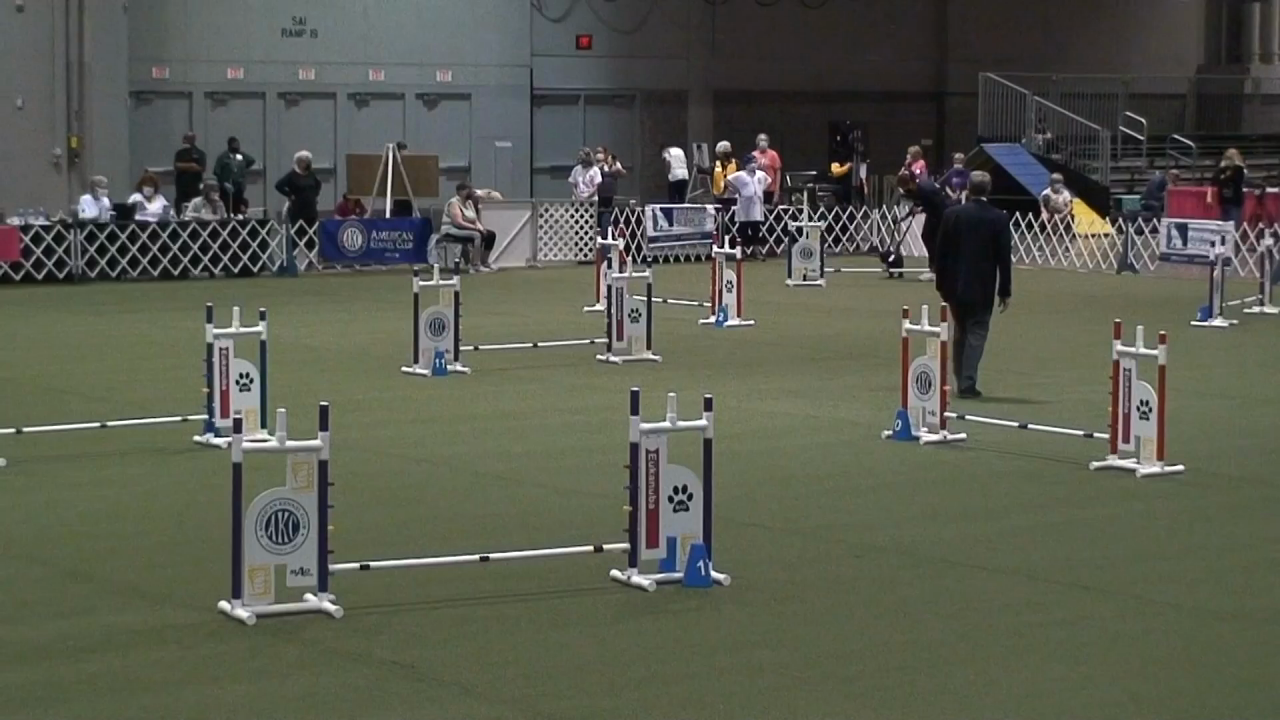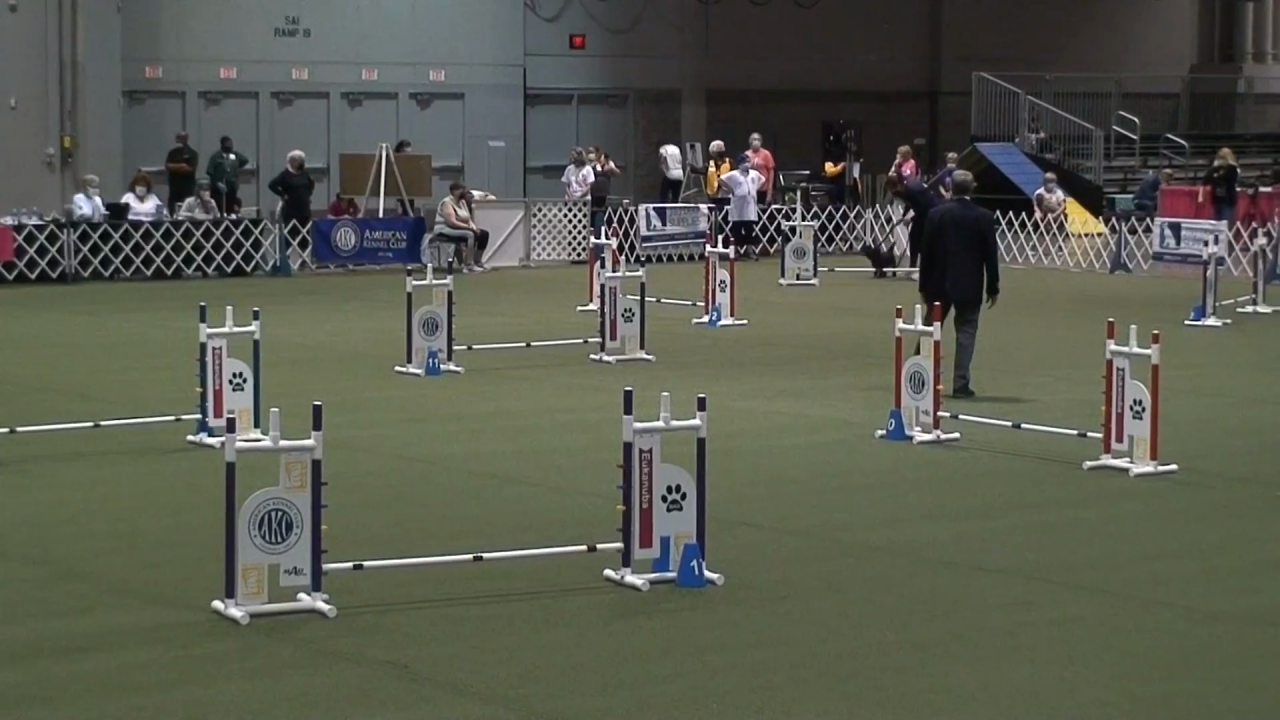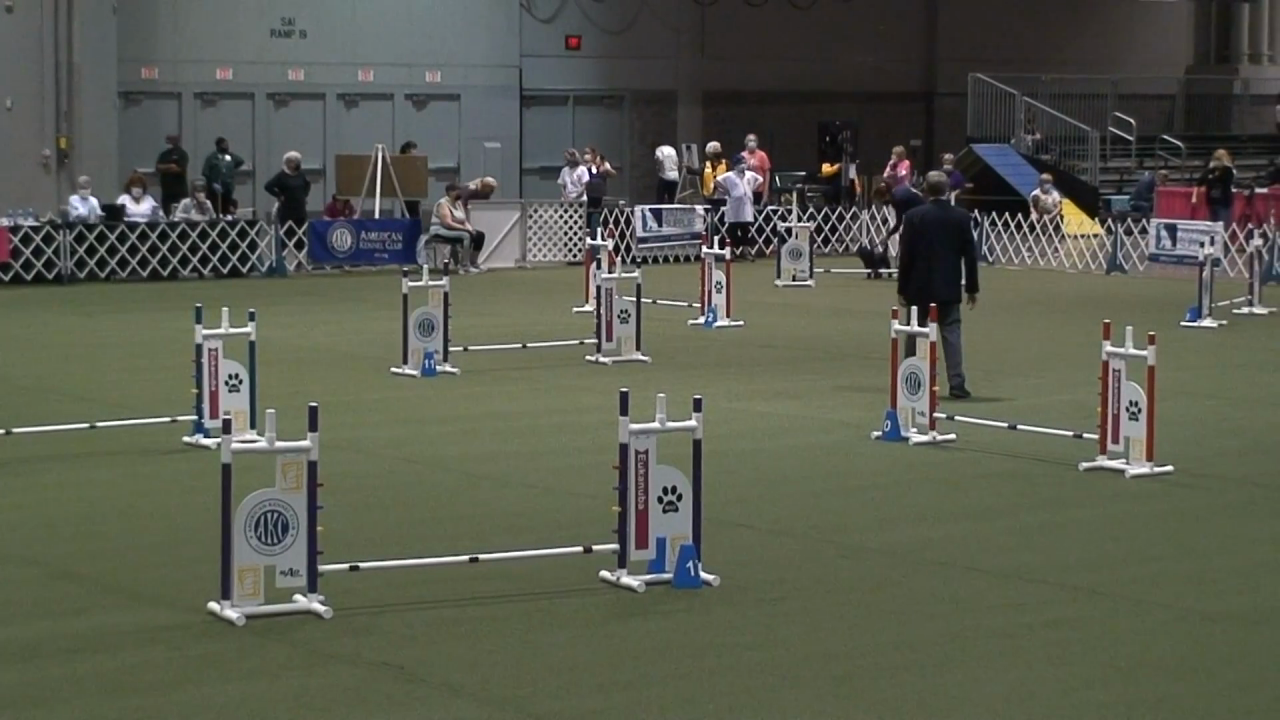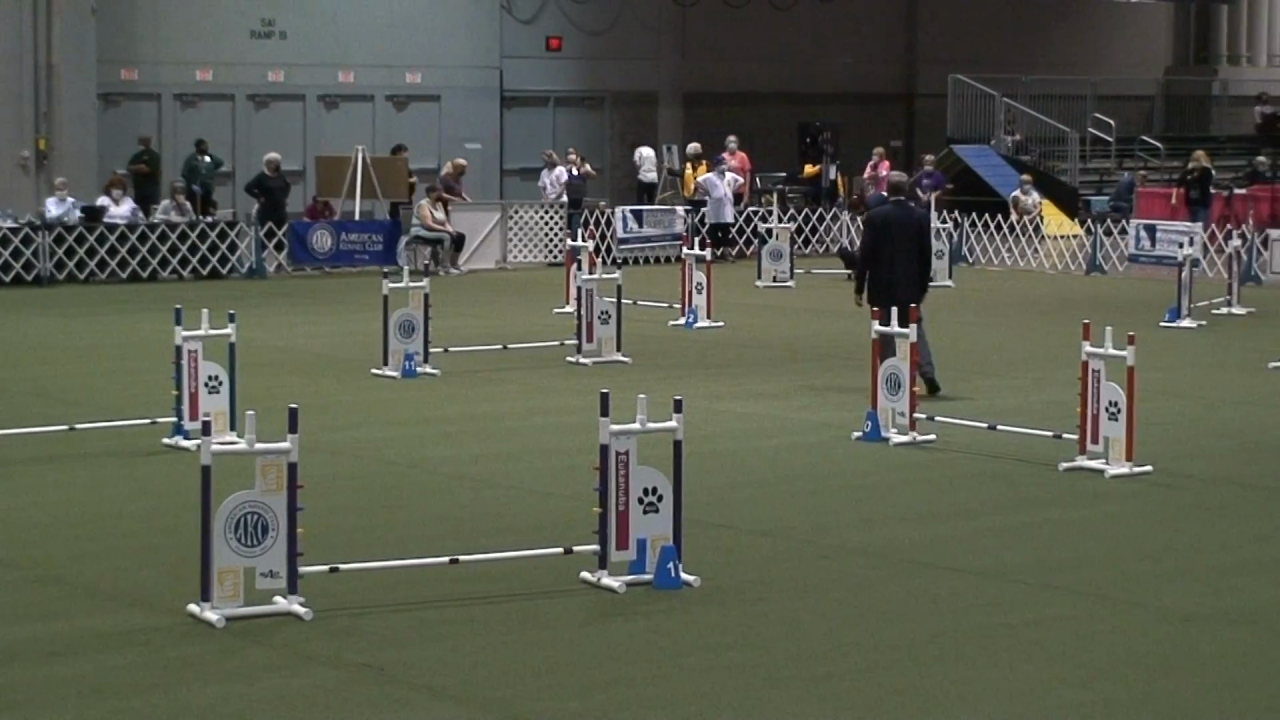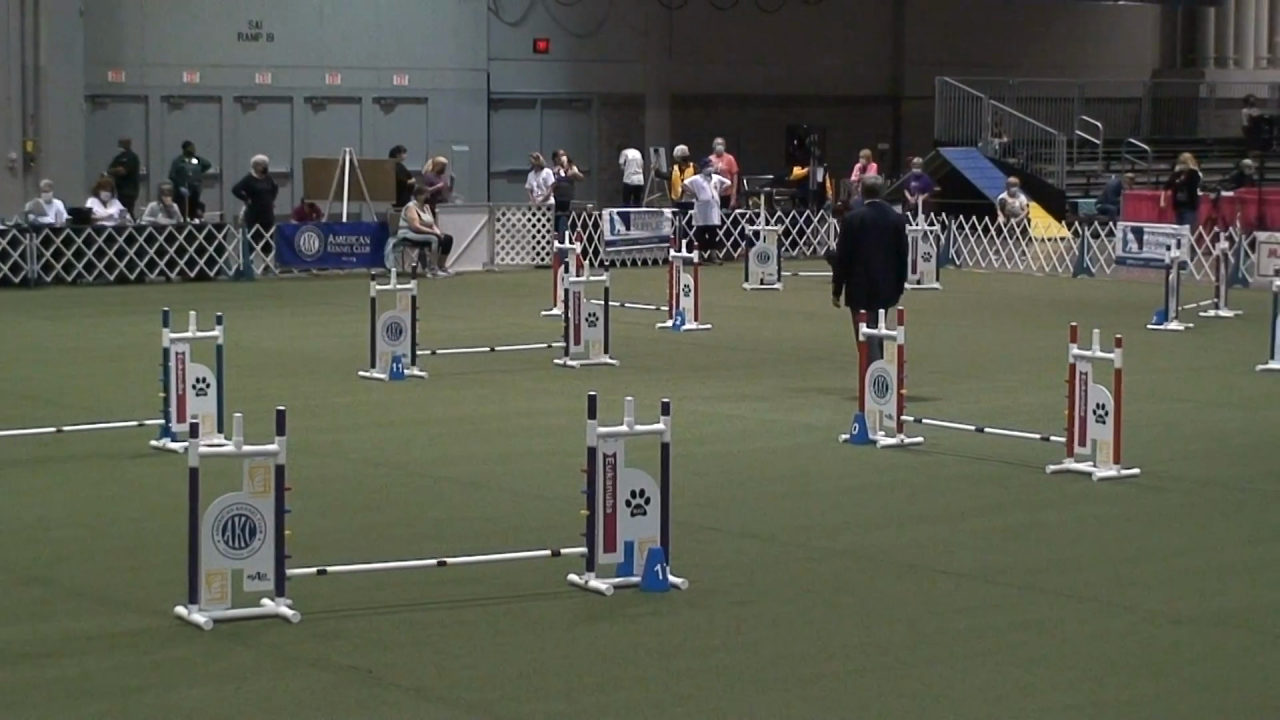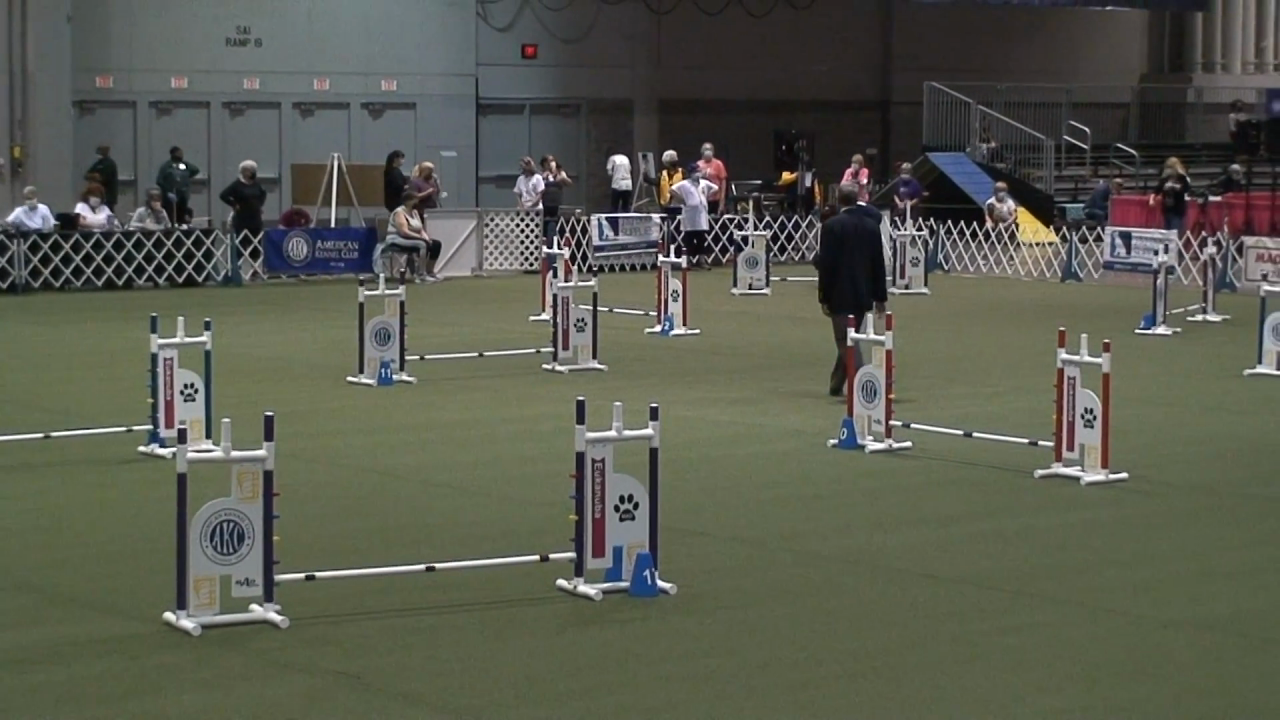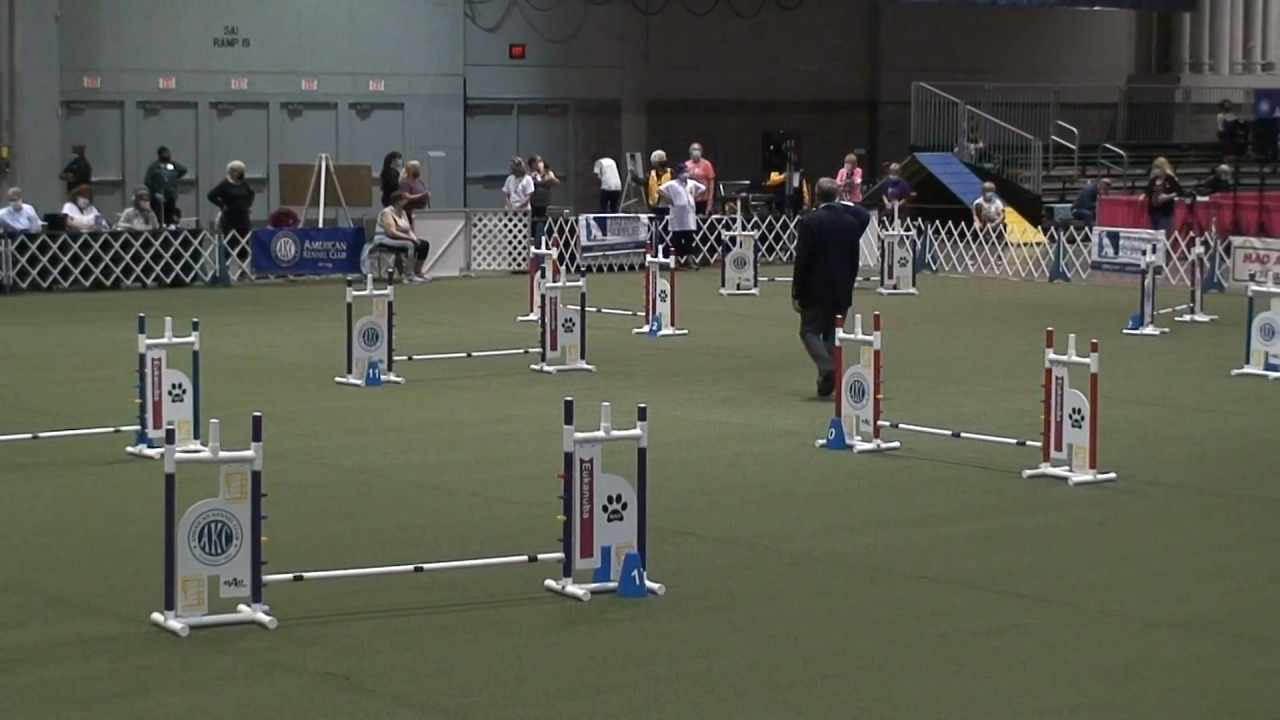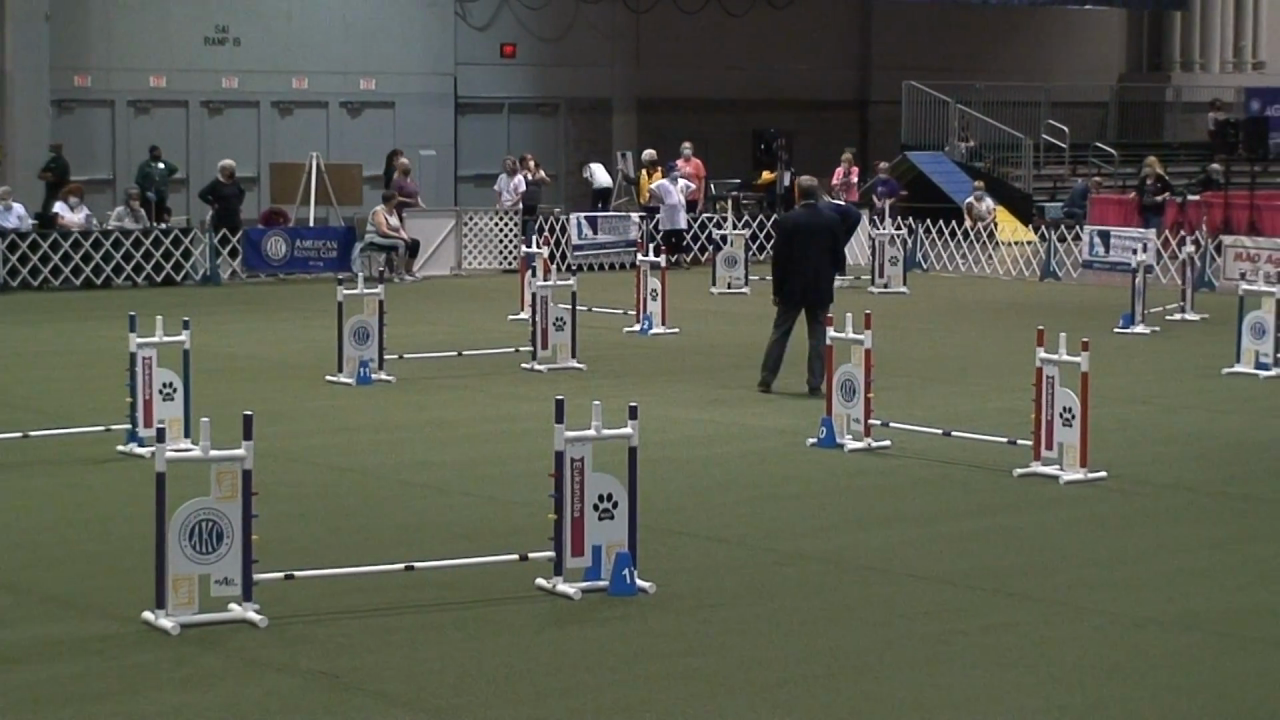
dt=0.3s
person 1, frame 1
left shoulder: (952, 214)
right shoulder: (999, 218)
left elbow: (941, 252)
right elbow: (1004, 257)
left wrist: (941, 284)
right wrist: (1005, 291)
left hip: (955, 285)
right hip: (982, 287)
left knee: (960, 331)
right knee: (976, 333)
left ankle: (959, 379)
right ankle: (967, 384)
person 1, frame 2
left shoulder: (936, 214)
right shoulder: (984, 216)
left elbow: (926, 253)
right elbow: (991, 255)
left wrist: (923, 285)
right wrist: (993, 287)
left hip: (939, 285)
right hip: (969, 286)
right knee: (966, 332)
right ankle: (961, 384)
person 1, frame 3
left shoulder: (914, 216)
right shoulder: (961, 216)
left elbow: (905, 255)
right elbow: (970, 254)
left wrist: (902, 288)
right wrist: (972, 287)
left hip: (919, 286)
right hip: (949, 287)
left knee: (913, 333)
right knee: (951, 333)
right ankle: (956, 383)
person 1, frame 4
left shoulder: (875, 217)
right shoulder: (921, 217)
left elbow: (865, 254)
right elbow: (926, 255)
left wrist: (859, 287)
right wrist: (922, 286)
left hip: (882, 287)
right hip: (910, 287)
left knee: (886, 334)
right knee: (915, 328)
right ankle: (927, 372)
person 1, frame 5
left shoulder: (852, 219)
right shoulder: (897, 218)
left elbow: (841, 257)
right elbow: (902, 255)
left wrist: (836, 289)
right wrist: (898, 289)
left hip: (860, 287)
right hip: (886, 287)
person 1, frame 6
left shoulder: (832, 225)
right shoulder: (872, 225)
left elbow: (825, 263)
right elbow: (878, 263)
left wrist: (823, 297)
right wrist: (880, 296)
left hip: (840, 294)
right hip: (864, 294)
left knee: (846, 339)
right knee: (849, 338)
right ankle: (836, 384)
person 1, frame 7
left shoulder: (809, 221)
right shoulder: (851, 222)
left elbow: (802, 259)
right elbow: (855, 259)
left wrist: (797, 292)
left hip: (815, 290)
right hip: (841, 290)
left knee: (810, 332)
right knee: (832, 336)
left ankle: (828, 368)
right ankle: (826, 385)
person 1, frame 8
left shoulder: (787, 220)
right shoulder: (832, 220)
left elbow: (778, 257)
right elbow: (839, 256)
left wrist: (777, 289)
left hip: (792, 287)
right hip: (821, 288)
left knee: (780, 332)
right knee: (818, 336)
left ankle: (767, 379)
right ankle: (815, 384)
